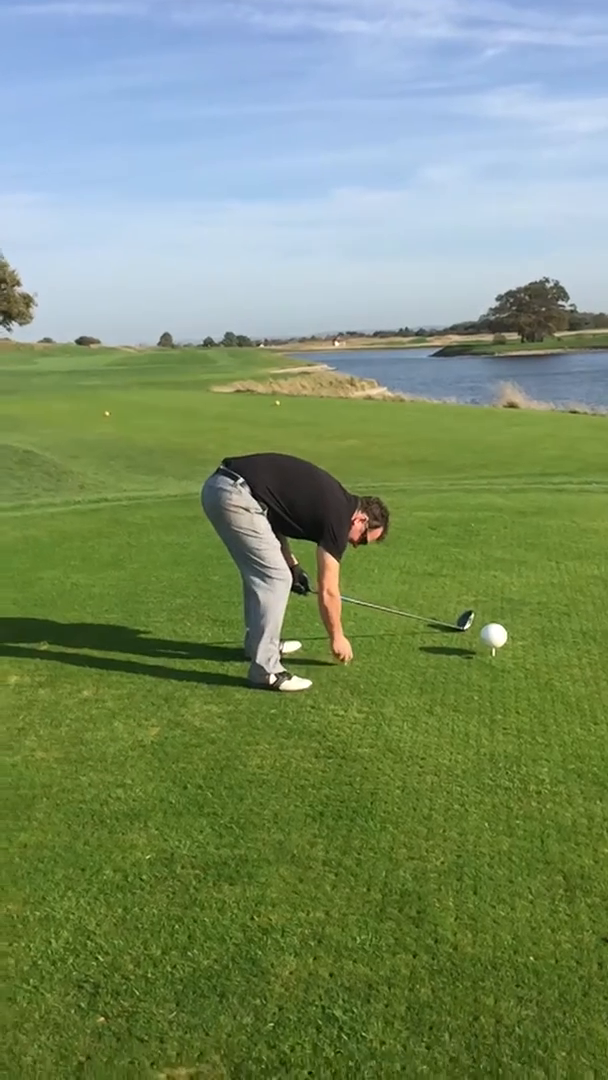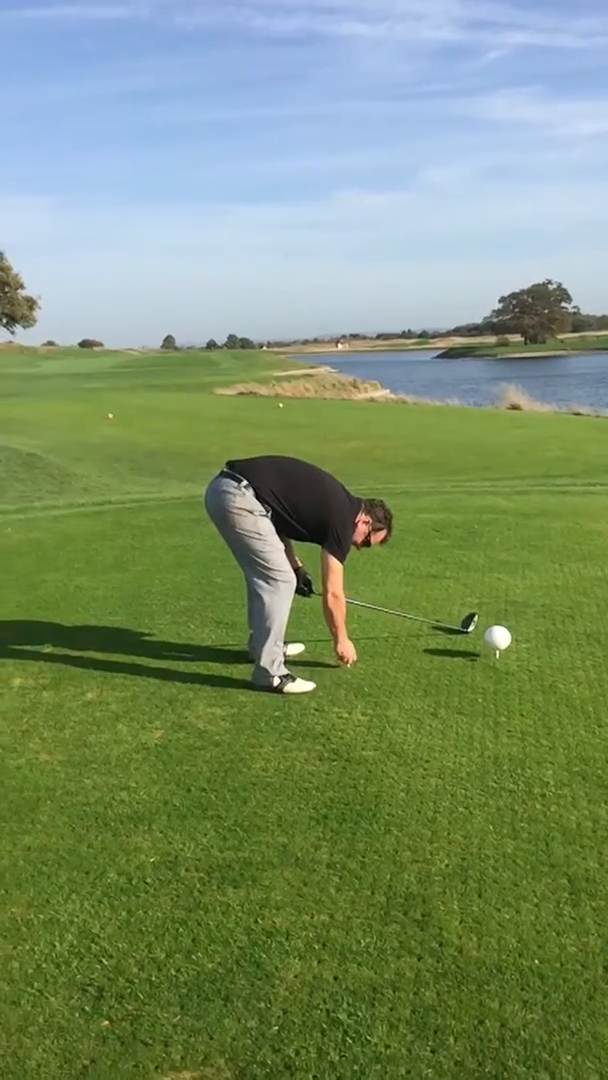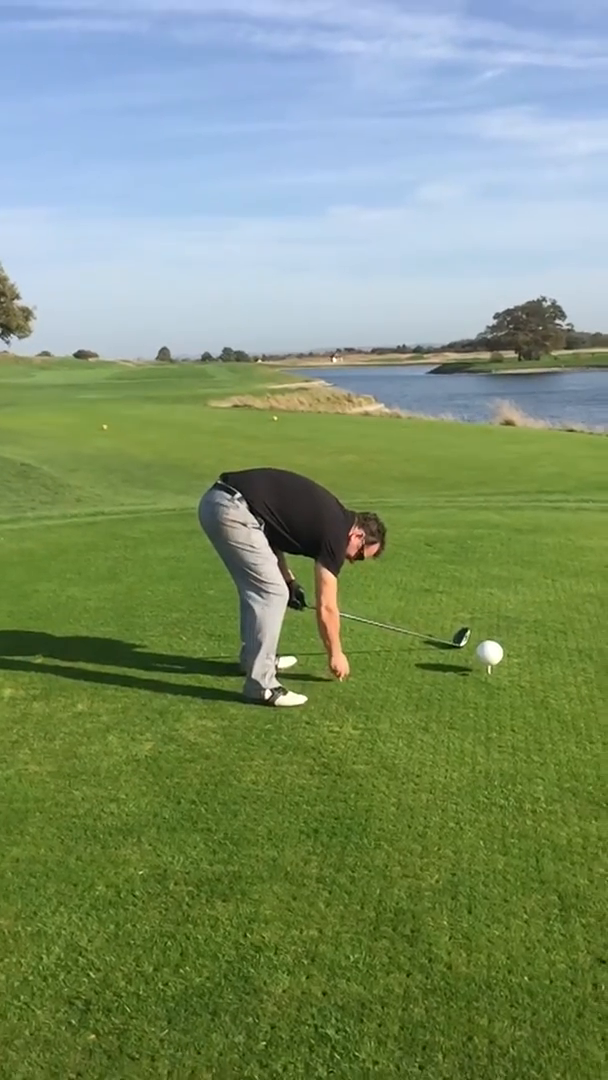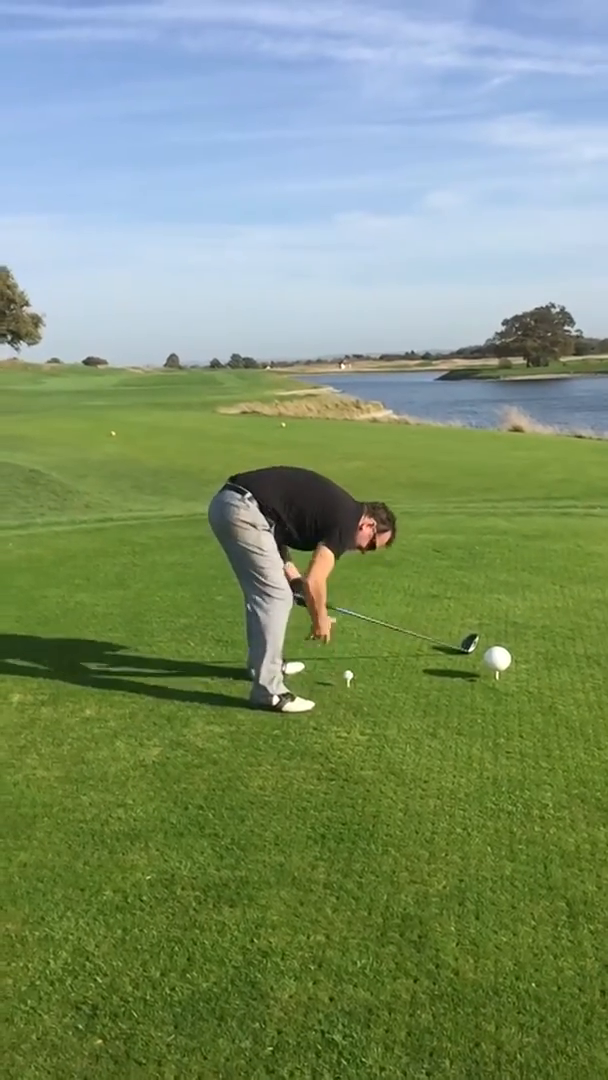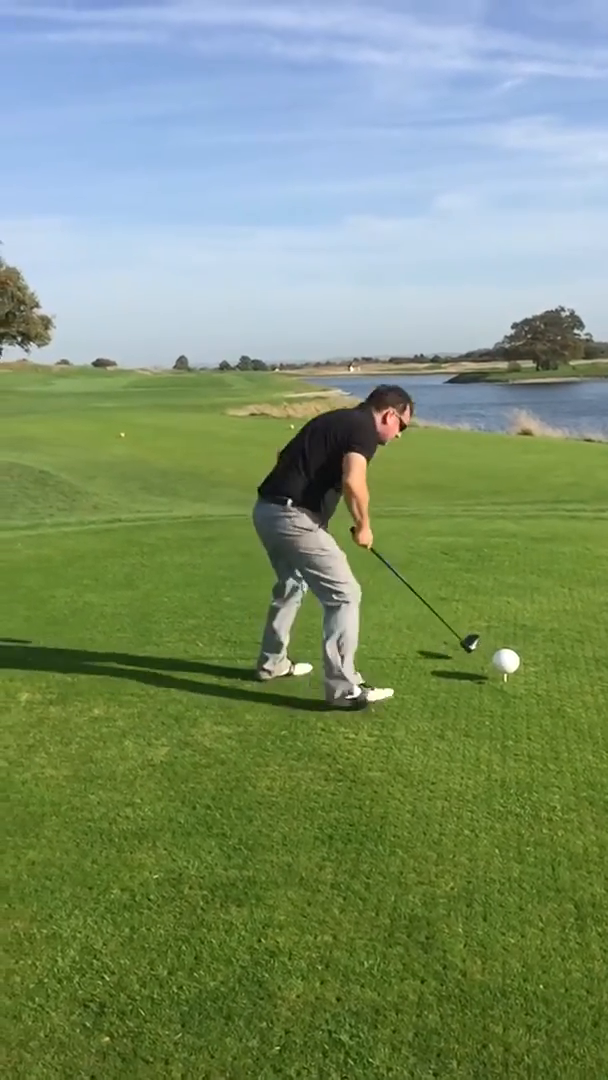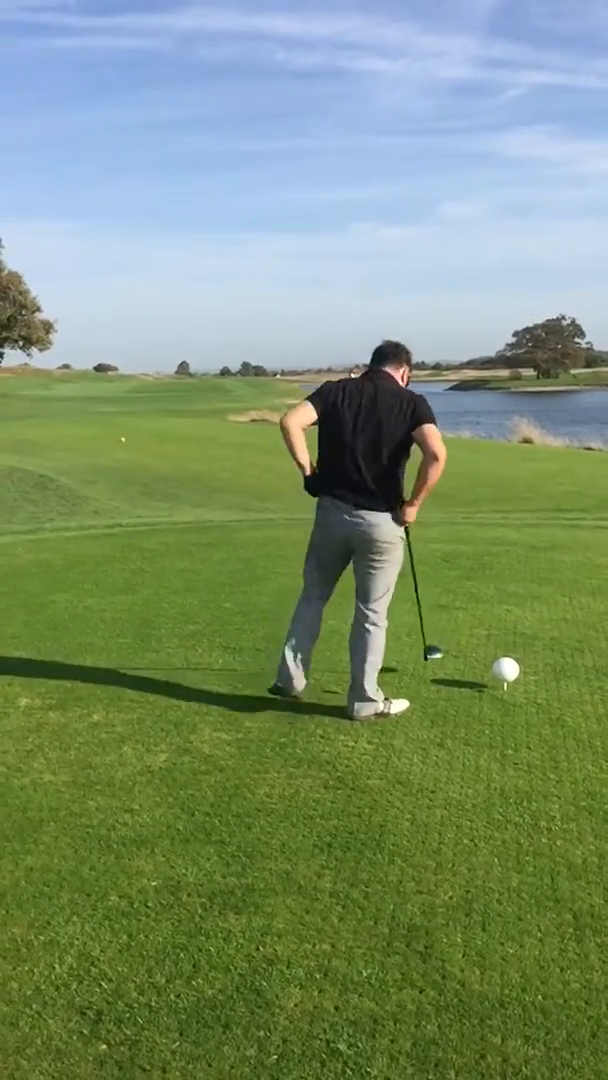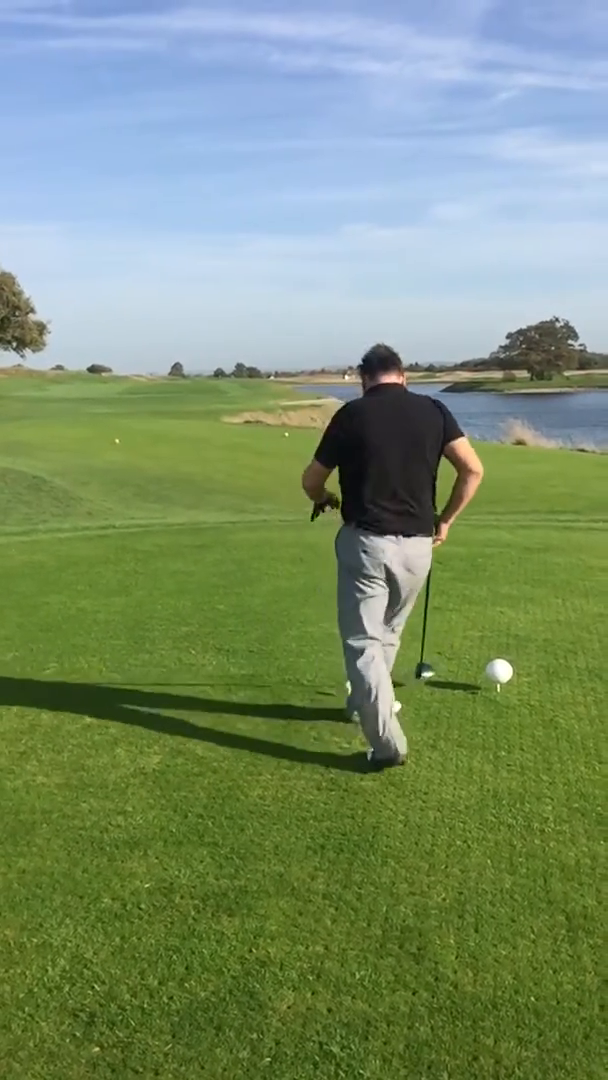
dt=0.4s
person 1, frame 1
left shoulder: (331, 499)
right shoulder: (337, 515)
right elbow: (328, 591)
left wrist: (291, 564)
right wrist: (337, 638)
left hip: (218, 486)
right hip: (235, 495)
left knee: (260, 571)
right knee: (276, 579)
left ankle: (259, 641)
right ankle: (265, 670)
person 1, frame 2
left shoulder: (335, 502)
right shoulder: (341, 518)
right elbow: (332, 594)
left wrist: (295, 567)
right wrist: (341, 640)
left hip: (222, 488)
right hip: (238, 497)
left knee: (263, 573)
right knee: (280, 581)
left ankle: (262, 643)
right ankle: (269, 672)
person 1, frame 3
left shoulder: (329, 516)
right shoulder: (334, 532)
right elbow: (326, 607)
left wrist: (288, 580)
right wrist: (336, 654)
left hip: (216, 500)
right hip: (231, 510)
left knee: (256, 586)
right knee: (272, 593)
left ankle: (254, 656)
right ankle: (260, 685)
person 1, frame 4
left shoulder: (334, 505)
right shoulder: (345, 518)
right elbow: (315, 586)
left wrist: (293, 578)
right wrist: (320, 621)
left hip: (226, 502)
right hip: (243, 510)
left knee: (263, 591)
right knee: (275, 598)
left ankle: (263, 664)
right ankle: (267, 690)
person 1, frame 5
left shoulder: (330, 420)
right shoulder: (363, 430)
left elbow: (288, 455)
right elbow: (353, 482)
right wrist: (363, 527)
left hip: (267, 510)
right hip: (295, 517)
left knee: (289, 588)
right knee: (344, 597)
left ankle: (272, 661)
right ankle: (344, 687)
person 1, frame 6
left shoulder: (334, 391)
right shoulder: (412, 402)
left elbow: (290, 423)
right elbow: (436, 454)
left wrist: (308, 472)
right wrist: (413, 503)
left hip: (333, 512)
right hip: (381, 519)
left knee: (313, 595)
right knee: (372, 615)
left ankle: (290, 677)
right ankle: (365, 700)
person 1, frame 7
left shoulder: (350, 415)
right shoulder: (433, 411)
left elbow: (311, 480)
right elbow: (473, 469)
left wrist: (323, 500)
right wrist: (446, 519)
left hip: (365, 543)
right hip: (416, 544)
left knee: (363, 641)
right knee: (388, 631)
left ankle: (386, 739)
right ankle: (370, 706)
